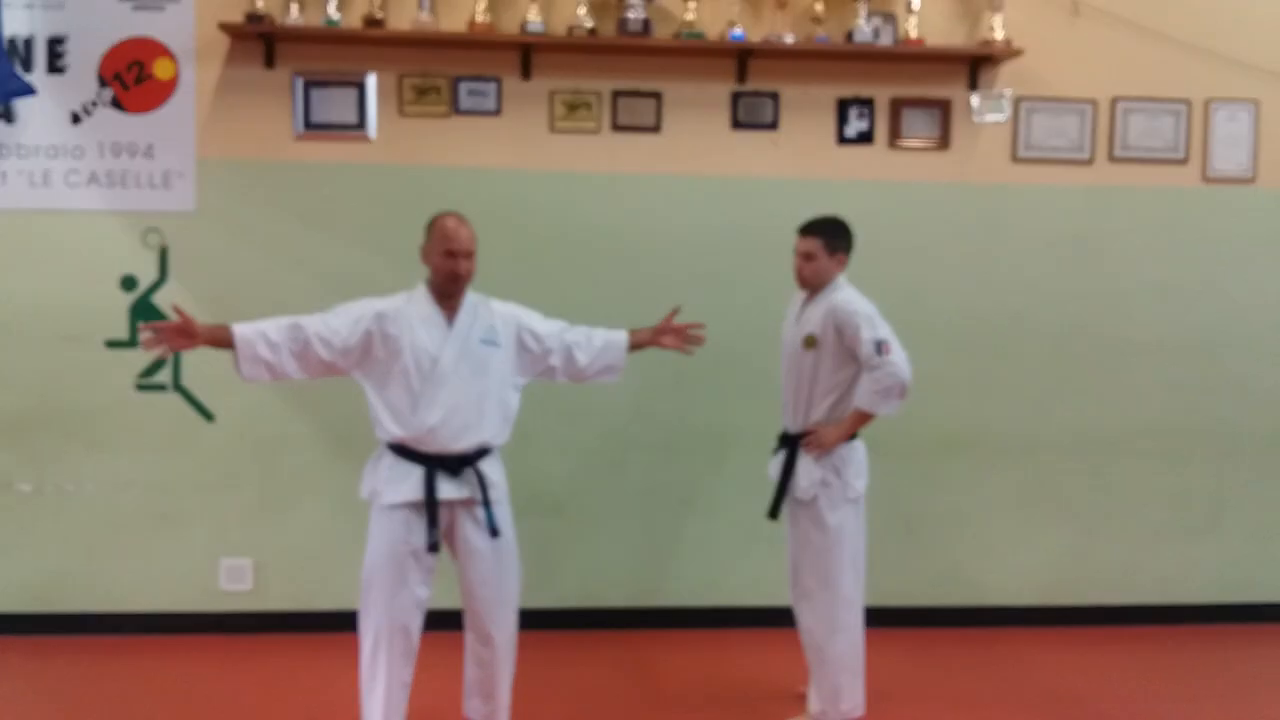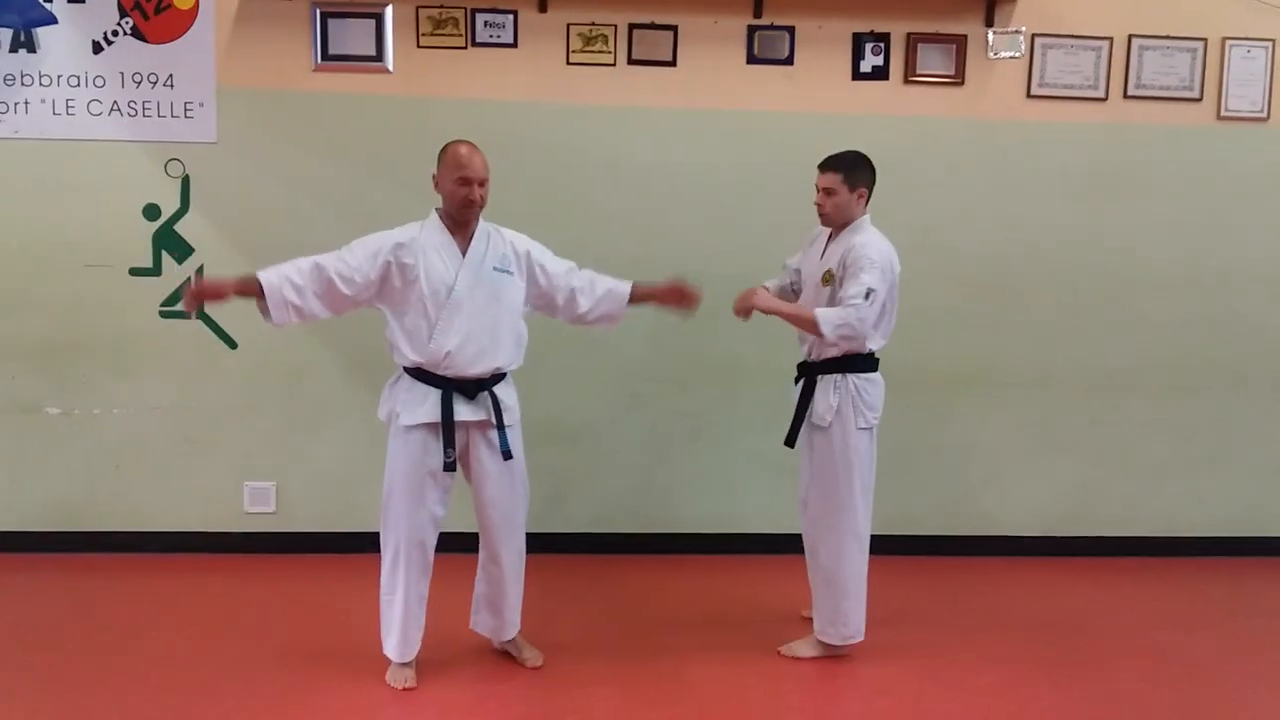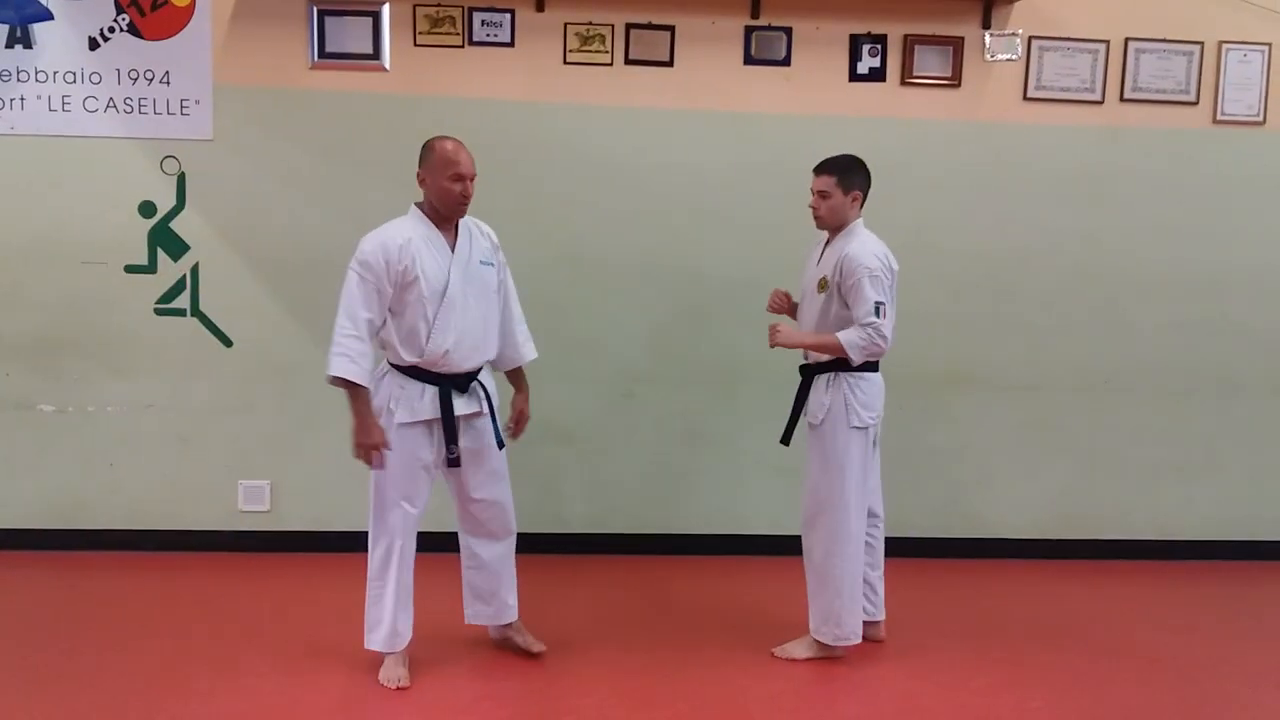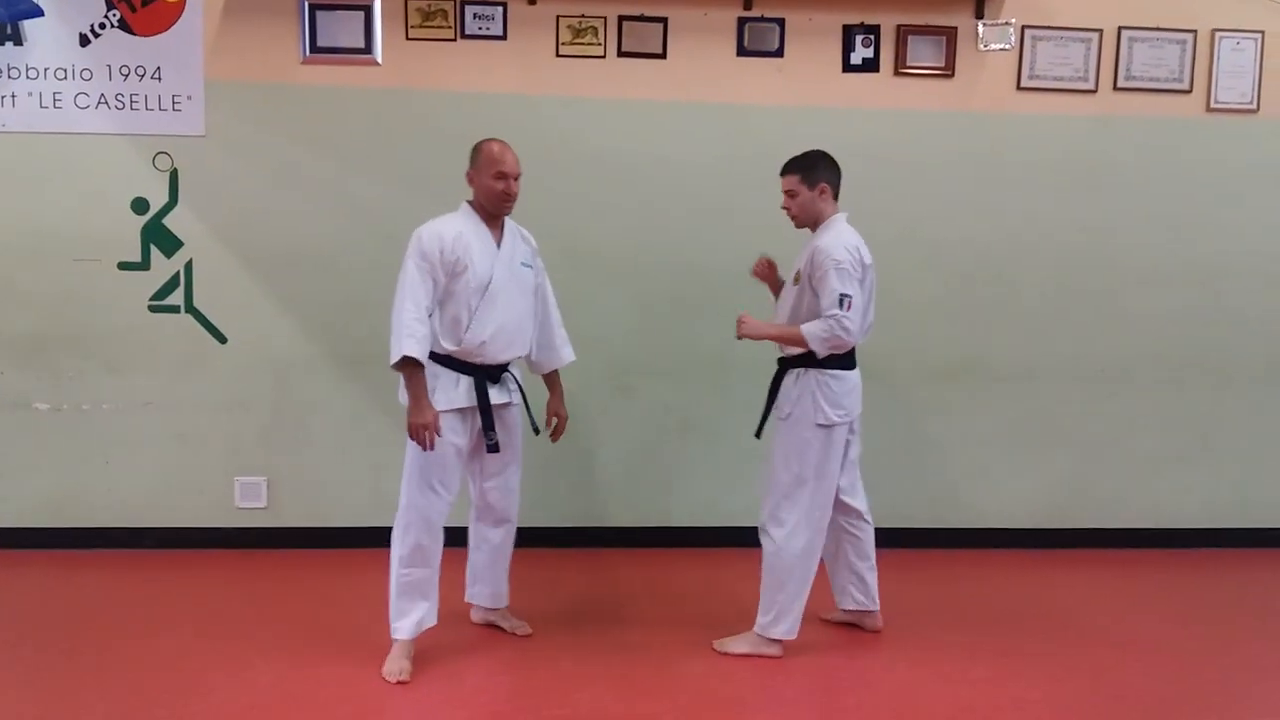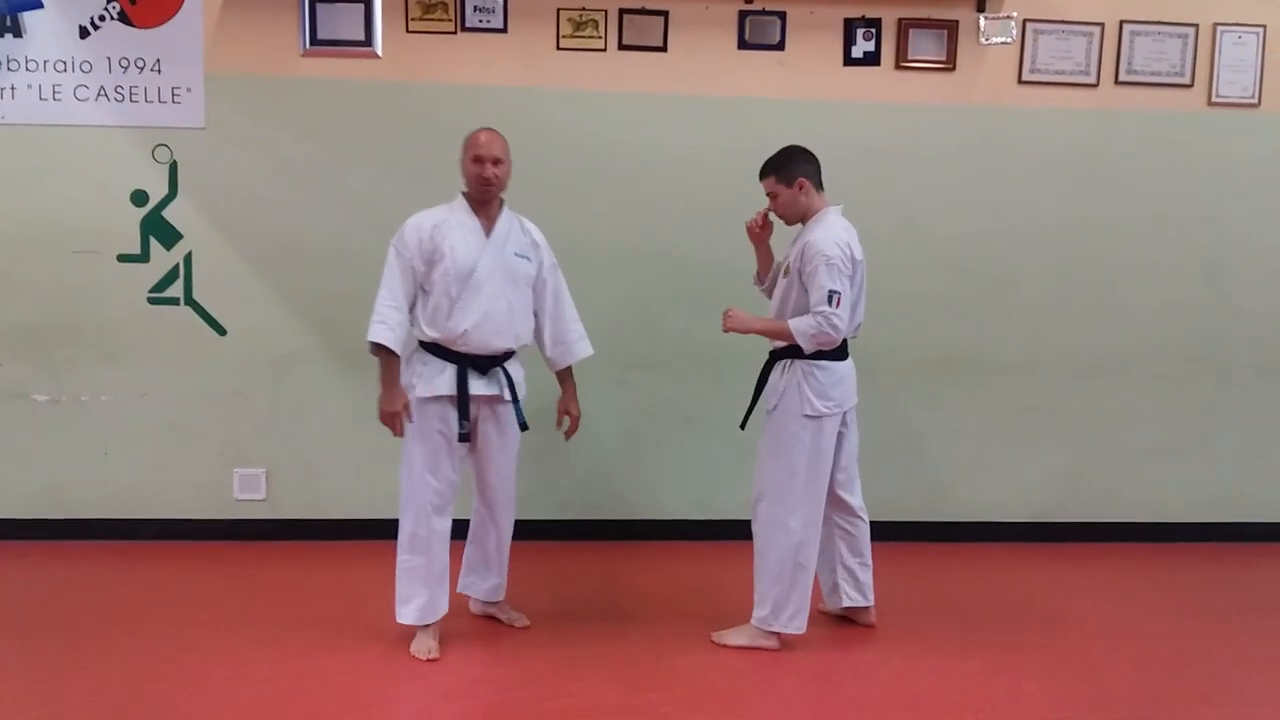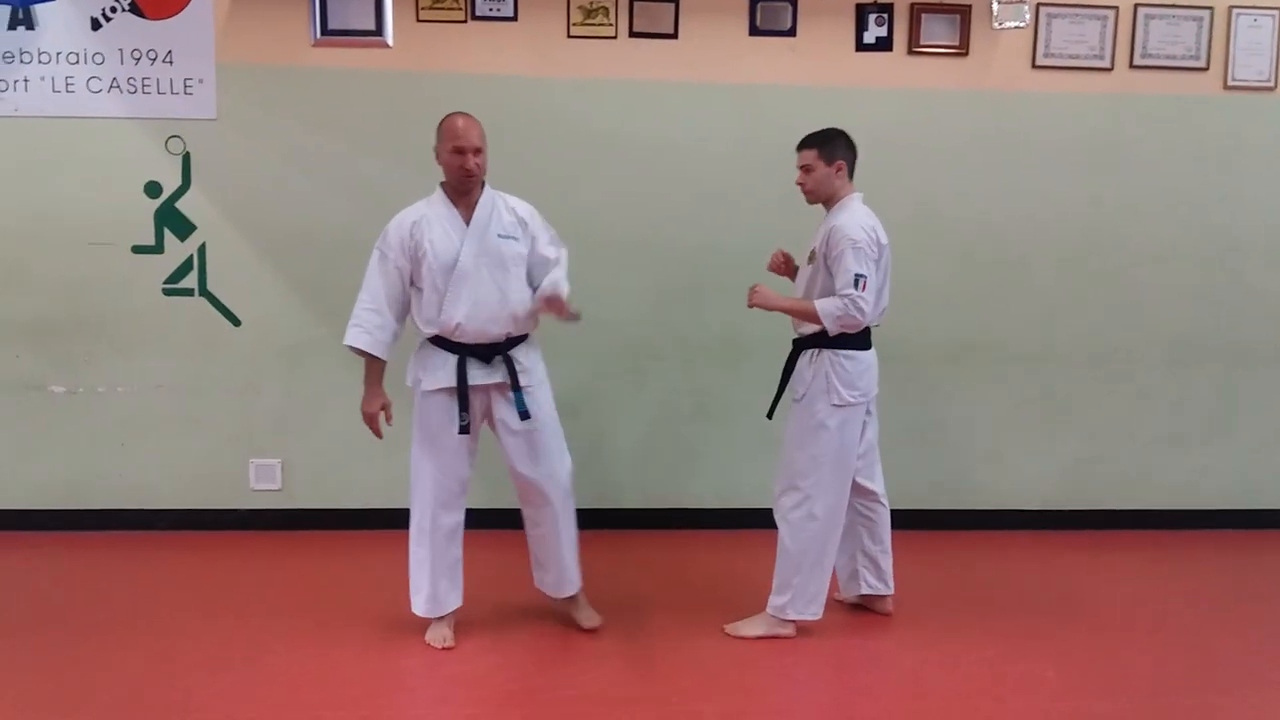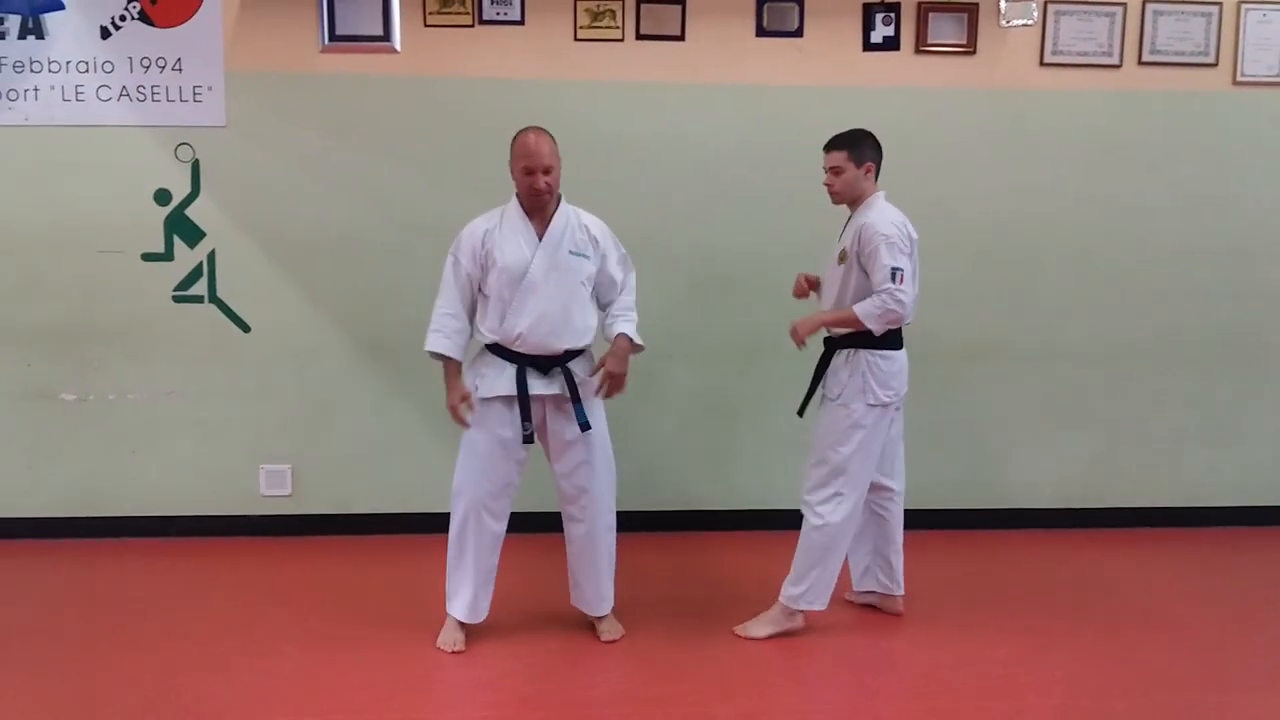
dt=0.5s
person 1, frame 1
left shoulder: (508, 323)
right shoulder: (380, 321)
left elbow: (578, 346)
right elbow: (296, 340)
left wrist: (651, 337)
right wrist: (204, 336)
left hip: (478, 483)
right hip: (406, 485)
left knee: (495, 604)
right knee: (391, 610)
person 1, frame 2
left shoulder: (515, 250)
right shoulder: (398, 248)
left elbow: (577, 287)
right elbow: (321, 277)
left wrist: (653, 292)
right wrist: (233, 286)
left hip: (492, 405)
right hip: (423, 406)
left knee: (505, 526)
right knee: (409, 529)
left ankle: (504, 630)
right ankle: (401, 650)
person 1, frame 3
left shoulder: (484, 240)
right shoulder: (386, 245)
left elbow: (506, 318)
right elbow: (355, 332)
left wrist: (520, 391)
right wrist: (363, 416)
left hip: (473, 397)
right hip: (409, 401)
left knee: (492, 512)
right knee: (395, 522)
left ankle: (502, 620)
right ankle: (392, 645)
person 1, frame 4
left shoulder: (524, 244)
right shoulder: (437, 237)
left elbow: (543, 322)
right elbow: (411, 318)
left wrist: (556, 392)
right wrist: (419, 399)
left hip: (501, 391)
right hip: (447, 389)
left knee: (499, 504)
right knee: (424, 508)
left ankle: (488, 601)
right ankle: (405, 634)
person 1, frame 5
left shoulder: (529, 237)
right shoulder: (424, 229)
left elbow: (556, 314)
right elbow: (393, 308)
left wrist: (568, 389)
right wrist: (391, 385)
left hip: (500, 380)
right hip: (437, 378)
left knee: (497, 495)
right knee: (427, 498)
left ankle: (485, 594)
right ankle: (426, 617)
person 1, frame 6
left shoulder: (520, 216)
right shoulder: (410, 225)
left elbow: (554, 272)
right elbow: (379, 307)
left wrist: (556, 297)
right wrist: (373, 386)
left hip: (516, 367)
right hip: (445, 371)
left knee: (548, 479)
right knee: (438, 490)
left ankle: (568, 590)
right ankle: (439, 608)
person 1, frame 7
left shoulder: (592, 232)
right shoulder: (480, 234)
left elbow: (620, 298)
right elbow: (452, 307)
left wrist: (620, 351)
right wrist: (454, 377)
left hip: (573, 380)
right hip: (501, 380)
left knee: (591, 494)
right knee: (478, 494)
left ankle: (598, 605)
right ankle: (461, 613)
person 2, frame 1
left shoulder: (849, 309)
right shoulder: (803, 304)
left elbow: (894, 374)
left wrist: (842, 430)
left hip: (830, 463)
right hip: (803, 459)
left knee: (830, 583)
right knee: (812, 579)
person 2, frame 2
left shoulder: (870, 251)
right shoulder: (821, 240)
left elbow: (850, 322)
right elbow: (789, 282)
left wrist: (775, 307)
right wrist: (759, 295)
left hip: (848, 389)
right hip: (821, 385)
left knee: (837, 510)
right knee: (820, 504)
left ankle: (836, 631)
right ankle: (838, 604)
person 2, frame 3
left shoulder: (862, 255)
right shoulder: (830, 247)
left elbow: (874, 338)
left wrist: (800, 339)
right wrist: (794, 311)
left hip: (845, 393)
right hip: (837, 390)
left knee: (833, 514)
right knee: (857, 509)
left ankle: (832, 631)
right ankle: (867, 615)
person 2, frame 4
left shoulder: (832, 248)
right shoulder: (831, 242)
left elbow: (839, 330)
left wrist: (766, 329)
right wrist: (777, 285)
left hip: (816, 387)
right hip: (830, 384)
left knee: (790, 511)
right knee: (841, 500)
left ankle: (771, 632)
right ankle: (862, 605)
person 2, frame 5
left shoulder: (824, 243)
right shoulder: (825, 232)
left elbow: (827, 327)
right elbow: (780, 290)
left wrist: (752, 326)
right wrist: (762, 248)
left hip: (808, 380)
right hip: (827, 377)
left knee: (784, 503)
right knee: (838, 494)
left ankle: (769, 623)
right ankle: (855, 600)
person 2, frame 6
left shoulder: (849, 228)
right shoulder: (847, 222)
left elbow: (852, 310)
left wrist: (778, 302)
right wrist: (796, 273)
left hip: (833, 368)
right hip: (845, 365)
left knee: (807, 491)
right knee: (859, 482)
left ankle: (786, 612)
right ankle: (874, 589)
person 2, frame 7
left shoulder: (881, 225)
right shoulder: (864, 222)
left elbow: (893, 304)
left wrist: (819, 319)
right wrist: (821, 286)
left hip: (866, 369)
right hip: (864, 366)
left knee: (830, 488)
right knee: (877, 483)
left ankle: (792, 606)
right ankle: (884, 587)
